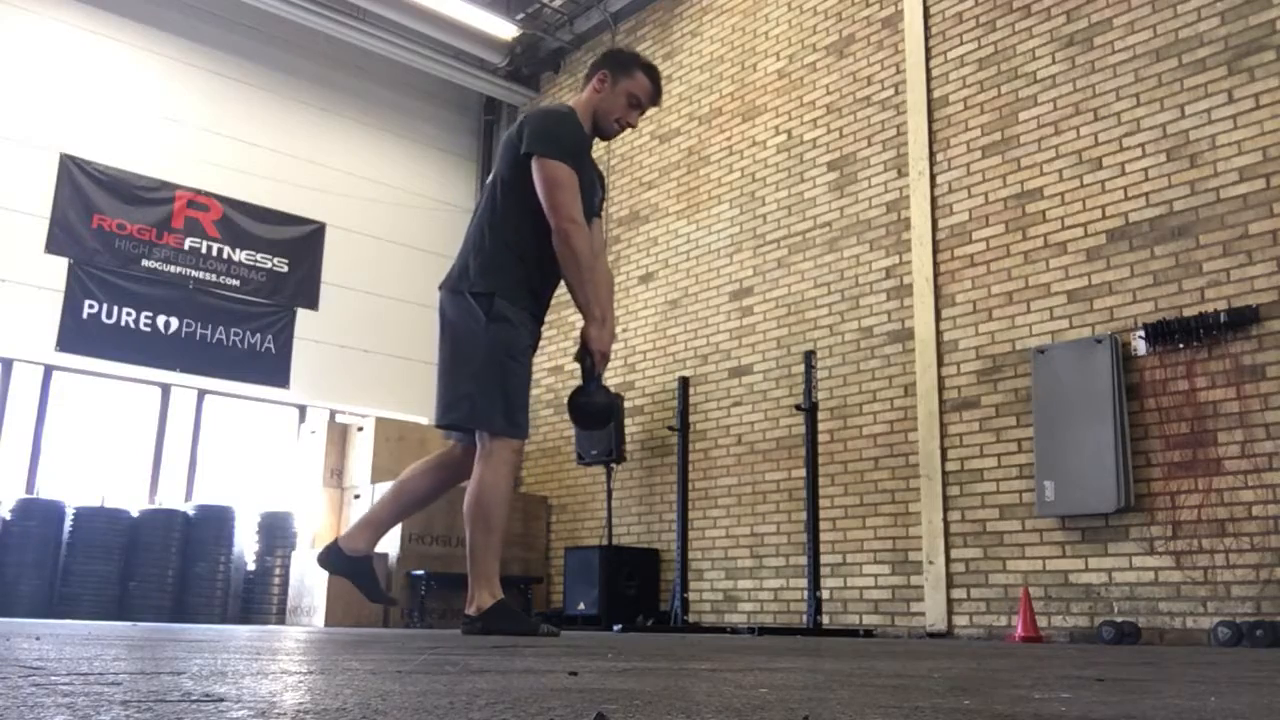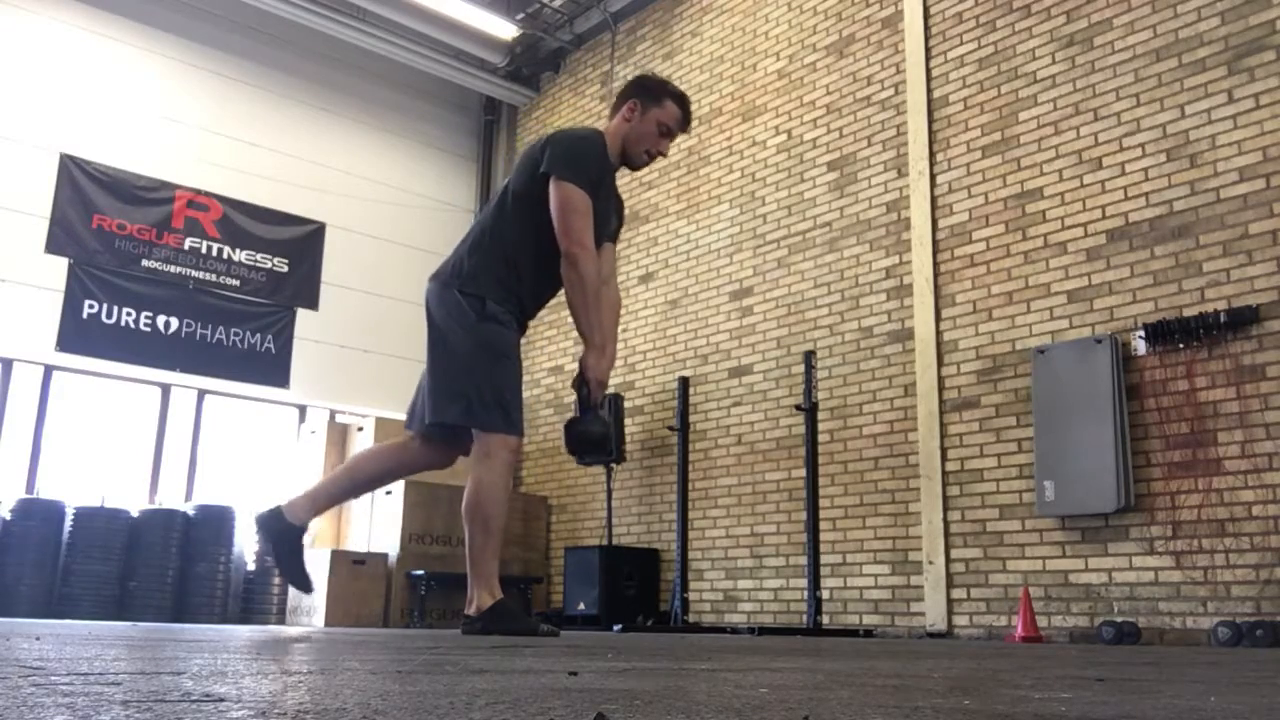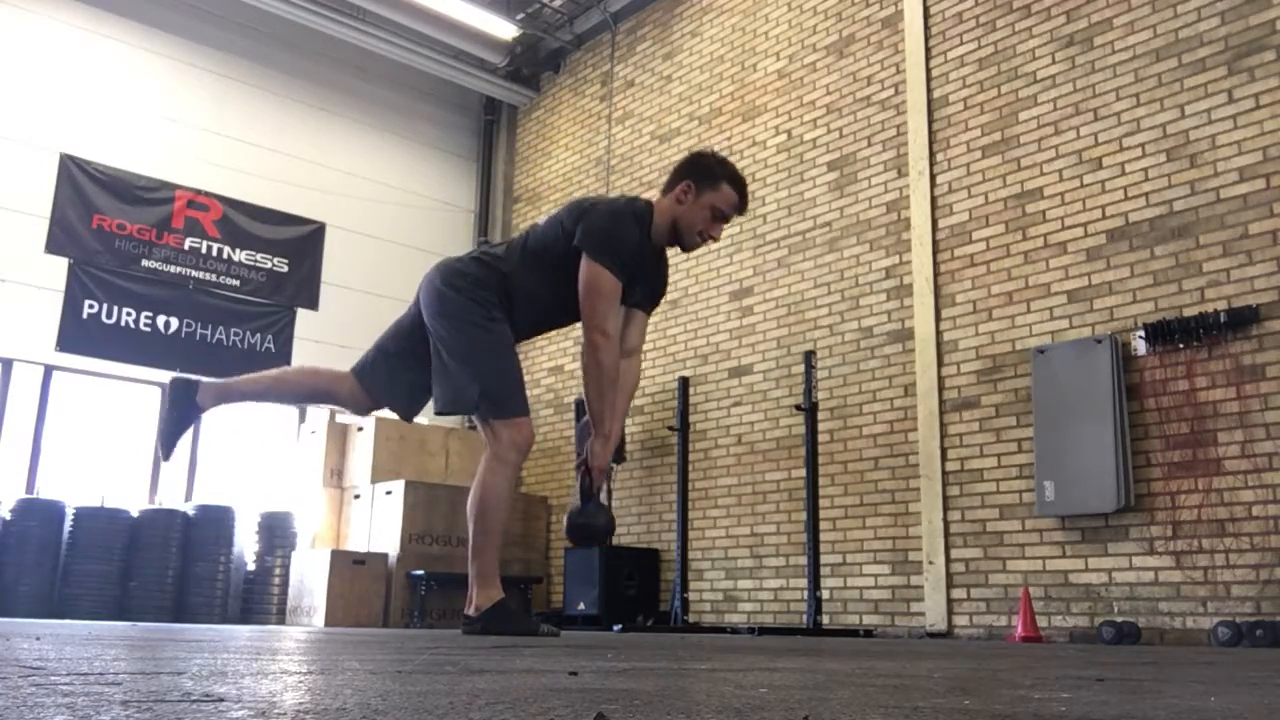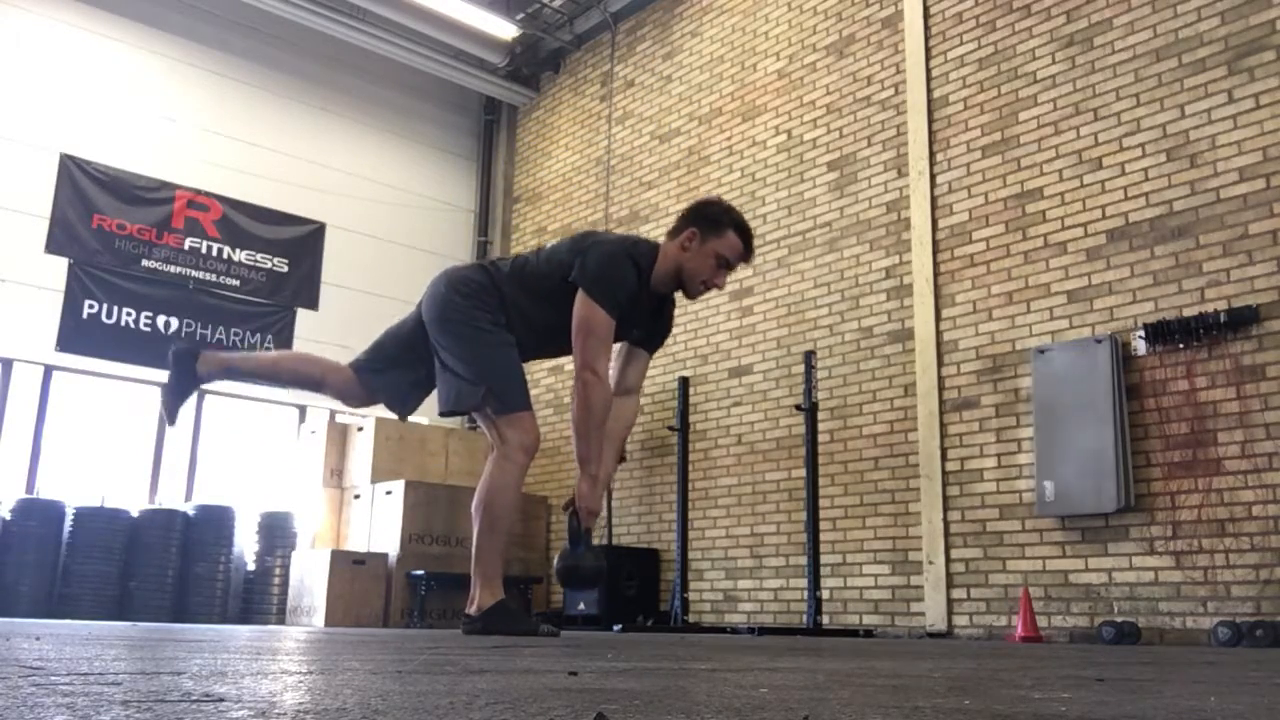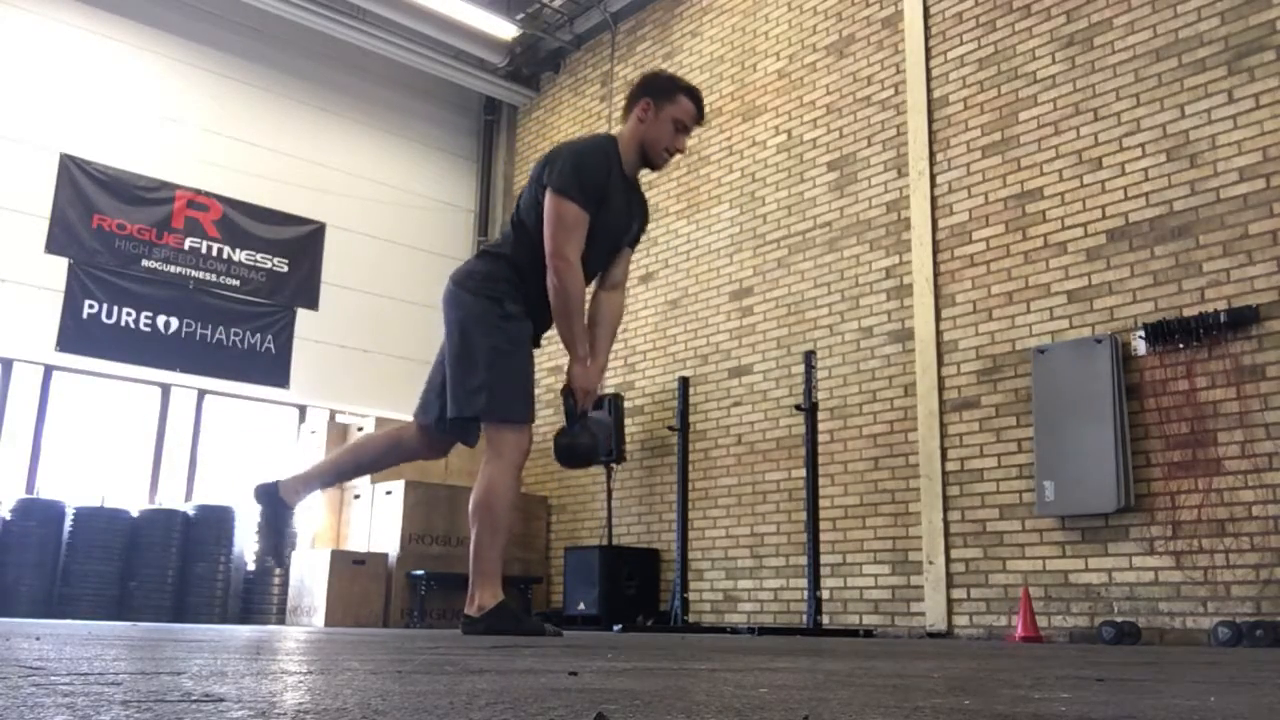
dt=1s
person 1, frame 1
left shoulder: (590, 172)
right shoulder: (551, 126)
left elbow: (595, 258)
right elbow: (565, 231)
left wrist: (606, 327)
right wrist: (592, 321)
left hip: (507, 309)
right hip: (490, 300)
left knee: (473, 448)
right knee: (501, 445)
left ankle: (353, 544)
right ankle: (485, 602)
person 1, frame 2
left shoulder: (610, 198)
right shoulder: (576, 149)
left elbow: (604, 283)
right elbow: (575, 256)
left wrist: (606, 356)
right wrist: (592, 349)
left hip: (484, 307)
right hip: (474, 297)
left knee: (438, 444)
right knee: (499, 443)
left ankle: (292, 515)
right ankle: (484, 603)
person 1, frame 3
left shoulder: (652, 268)
right shoulder: (613, 223)
left elbow: (627, 356)
right elbow: (598, 339)
left wrist: (611, 439)
right wrist: (599, 438)
left hip: (456, 303)
right hip: (465, 295)
left knee: (357, 393)
right knee: (511, 437)
left ankle: (201, 394)
right ankle: (484, 603)
person 1, frame 4
left shoulder: (657, 310)
right shoulder: (614, 262)
left elbow: (624, 396)
right elbow: (589, 377)
left wrist: (602, 479)
right wrist: (589, 477)
left hip: (457, 308)
right hip: (466, 301)
left knee: (350, 385)
right knee: (517, 440)
left ankle: (205, 362)
right ankle: (486, 602)
person 1, frame 5
left shoulder: (634, 204)
right shoulder: (582, 159)
left elbow: (610, 289)
right elbow: (561, 263)
left wrist: (597, 368)
right wrist: (579, 361)
left hip: (508, 311)
right hip: (489, 298)
left knee: (429, 438)
right knee: (509, 444)
left ankle: (287, 490)
right ankle: (484, 605)
